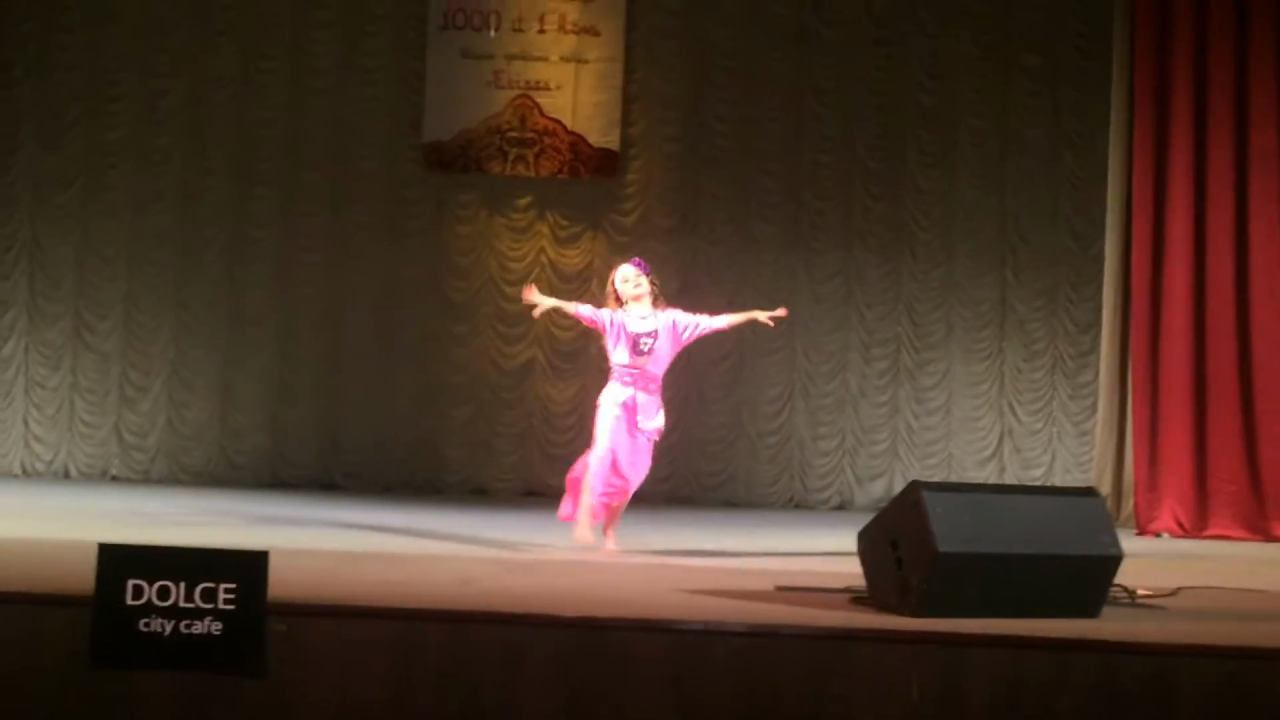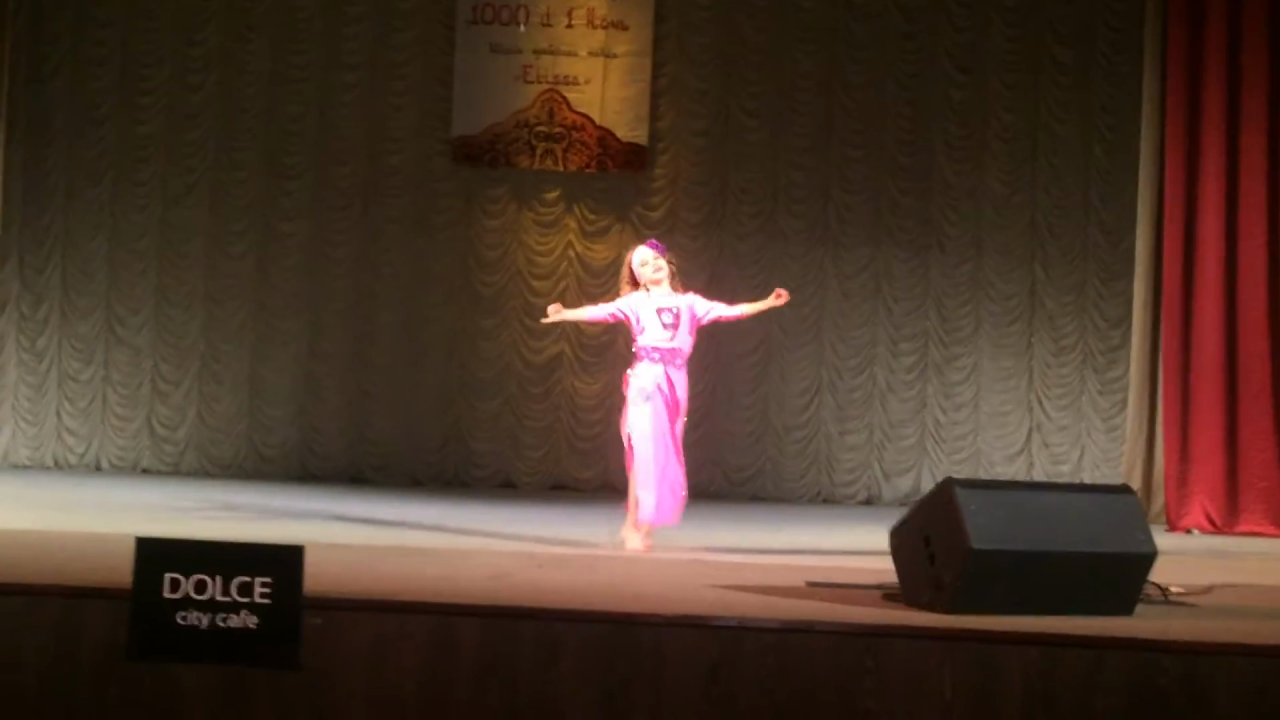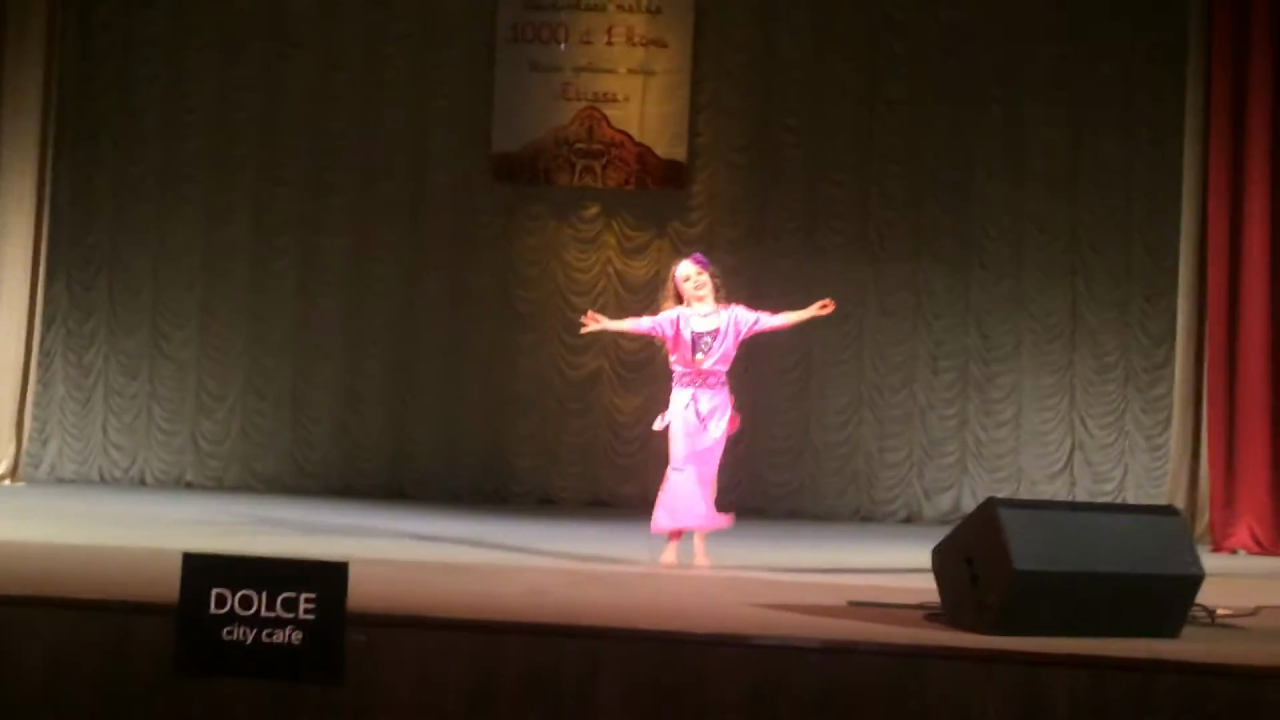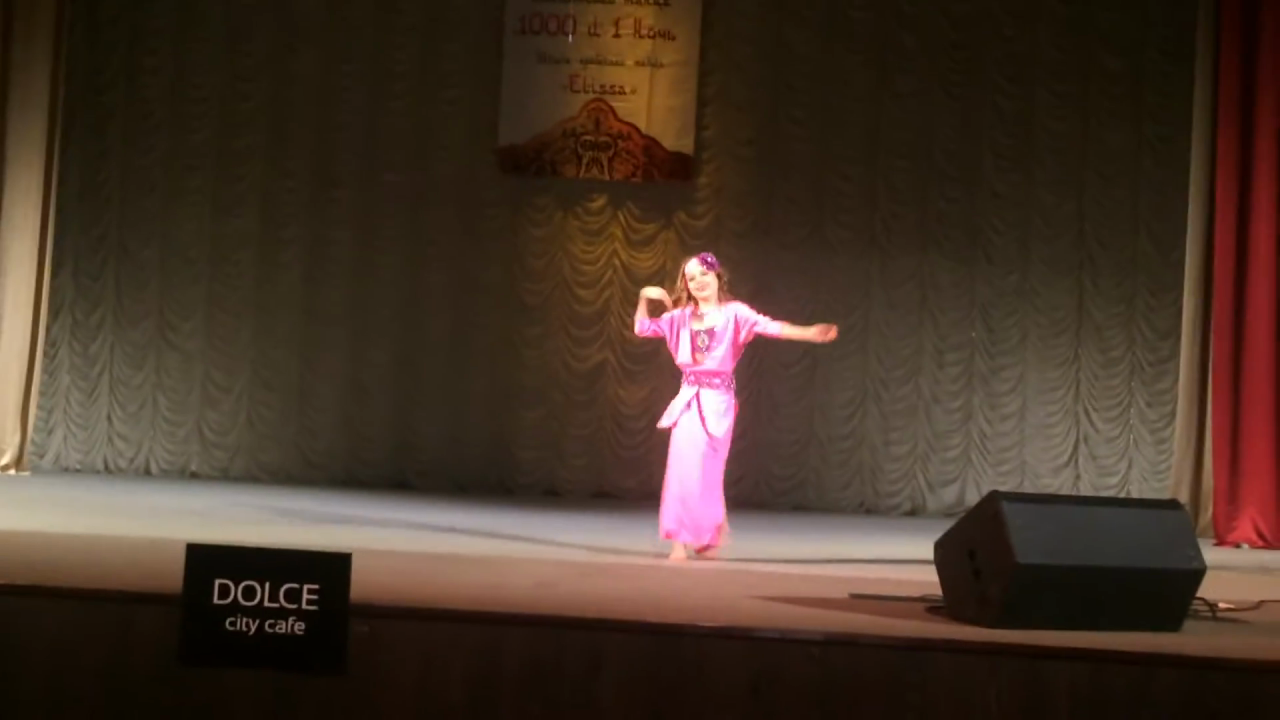
dt=0.3s
person 1, frame 1
left shoulder: (672, 319)
right shoulder: (613, 318)
left elbow: (715, 322)
right elbow: (582, 311)
left wrist: (755, 314)
right wrist: (549, 301)
left hip: (648, 400)
right hip: (619, 395)
left knee: (632, 468)
right knee: (605, 452)
left ankle: (609, 529)
right ankle: (583, 520)
person 1, frame 2
left shoulder: (689, 302)
right shoulder: (635, 301)
left elbow: (727, 312)
right elbow: (601, 311)
left wrist: (766, 303)
right wrist: (564, 313)
left hip: (675, 381)
right hip: (646, 379)
left knee: (668, 458)
right knee: (646, 453)
right ankle: (632, 527)
person 1, frame 3
left shoulder: (732, 315)
right shoulder: (677, 317)
left elbow: (772, 321)
right elbow: (641, 324)
left wrist: (809, 312)
right wrist: (606, 324)
left hip: (716, 399)
right hip: (685, 398)
left knee: (704, 469)
right knee: (683, 464)
left ankle: (699, 539)
right ankle: (672, 541)
person 1, frame 4
left shoulder: (735, 312)
right shoulder: (680, 316)
left elbow: (768, 325)
right elbow: (644, 328)
left wrist: (810, 333)
right wrist: (644, 298)
left hip: (718, 401)
right hip: (688, 399)
left knee: (703, 470)
right knee: (682, 467)
left ankle: (709, 536)
right ankle: (681, 540)
